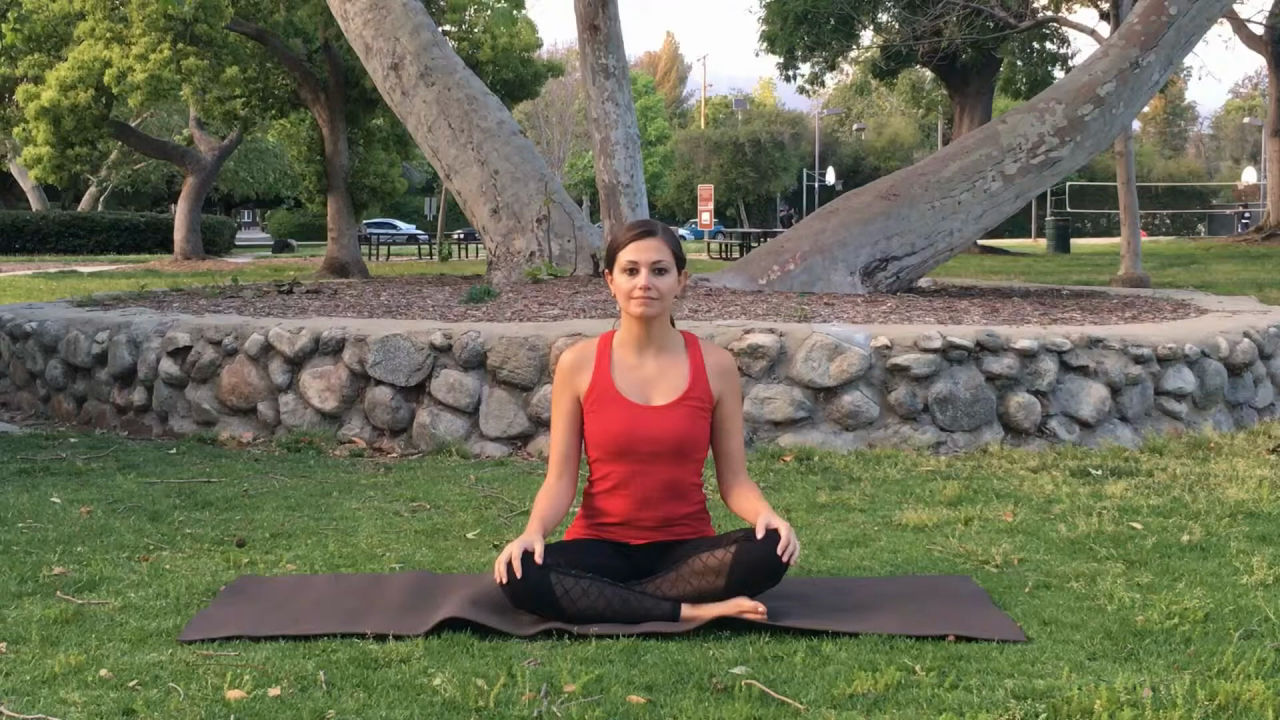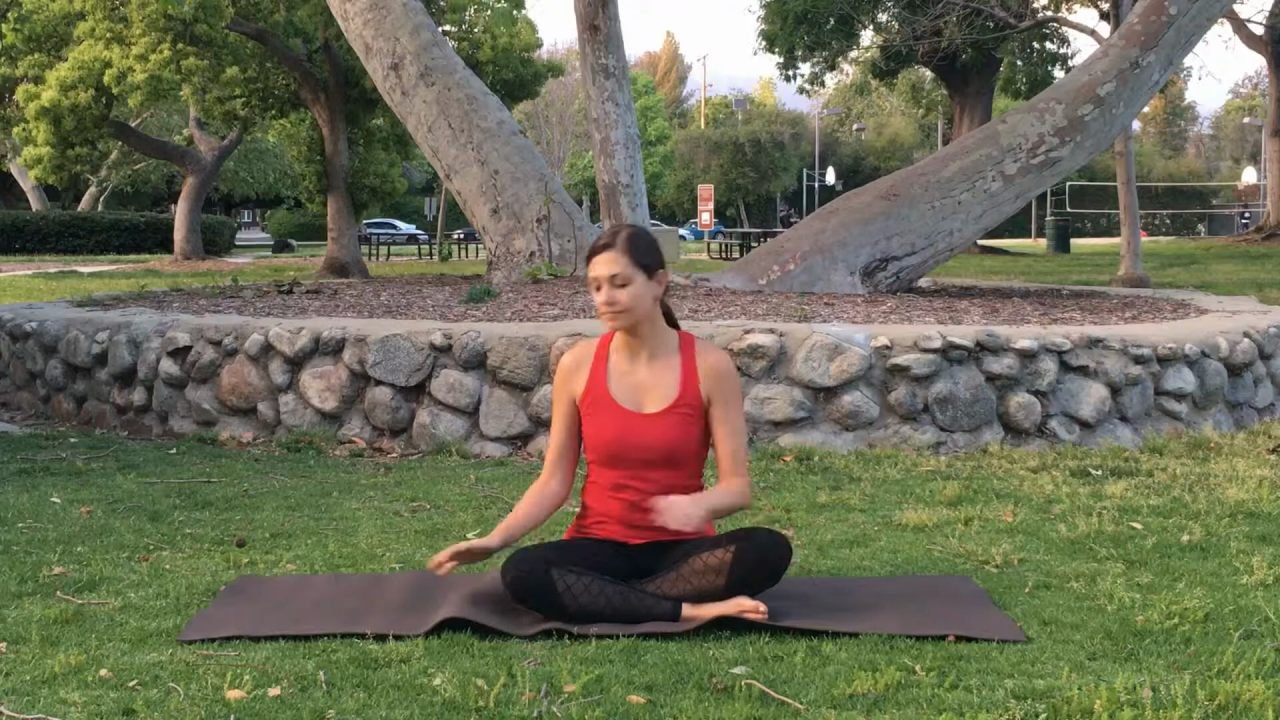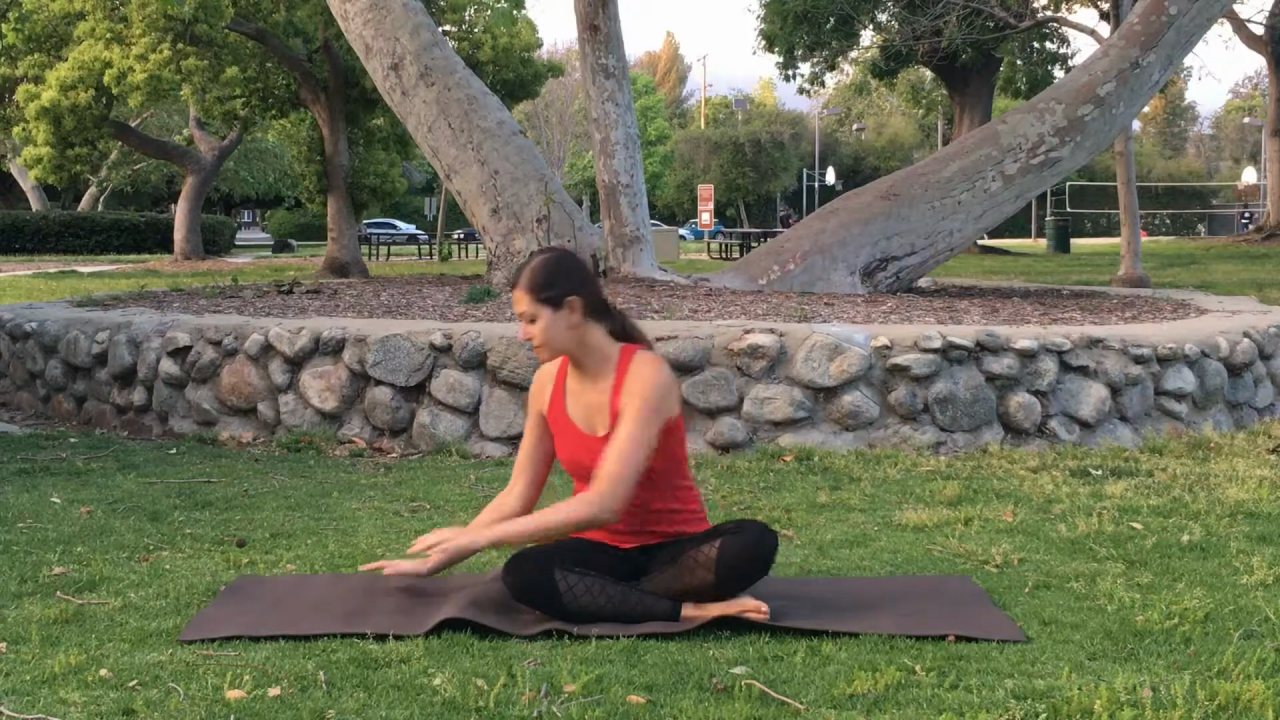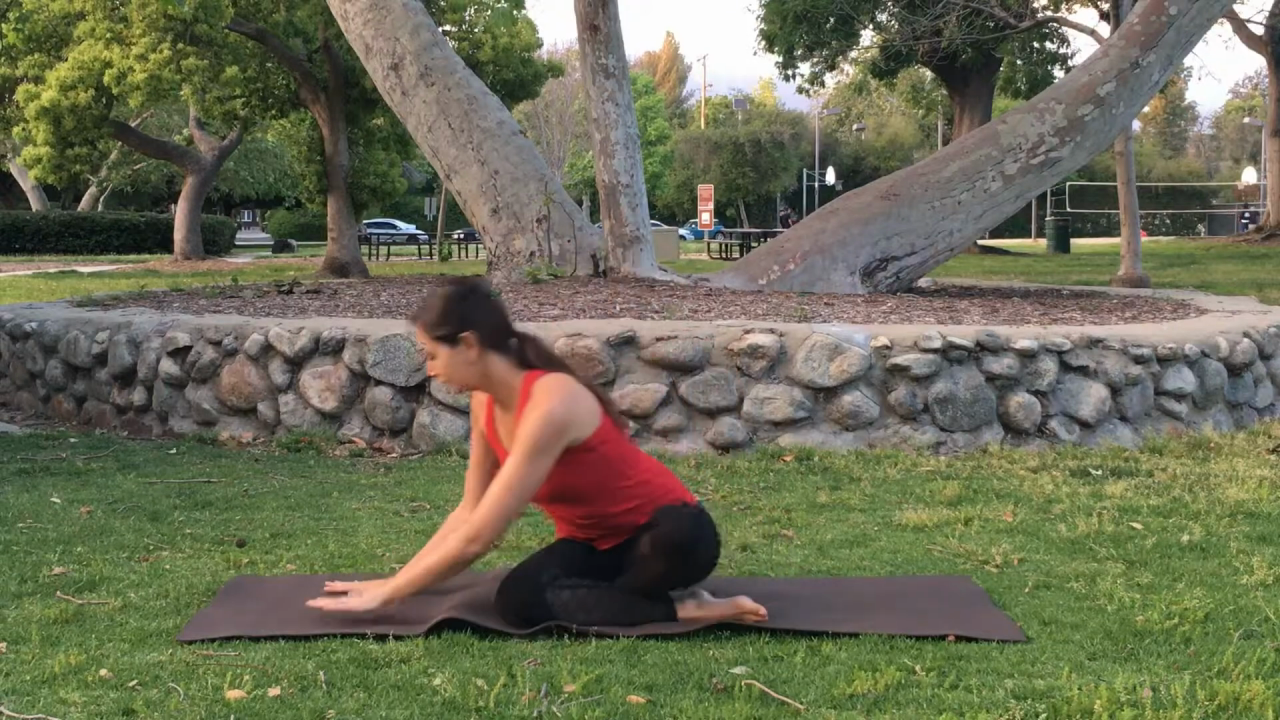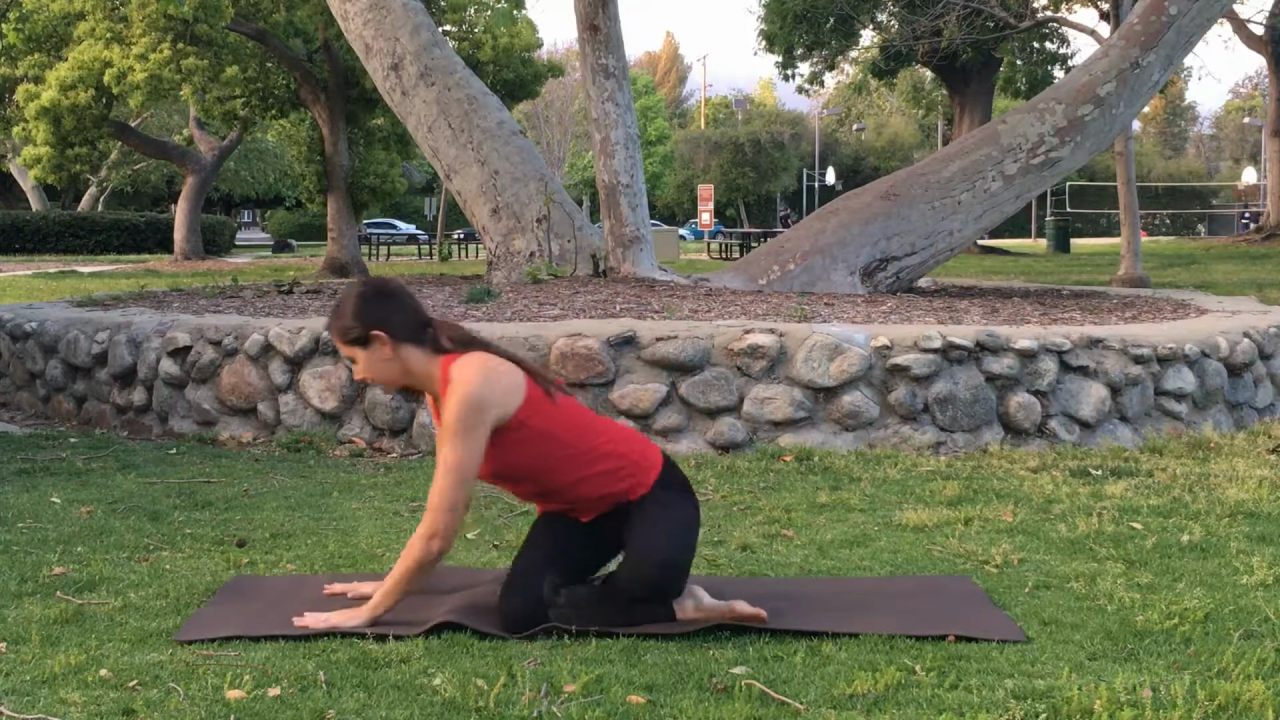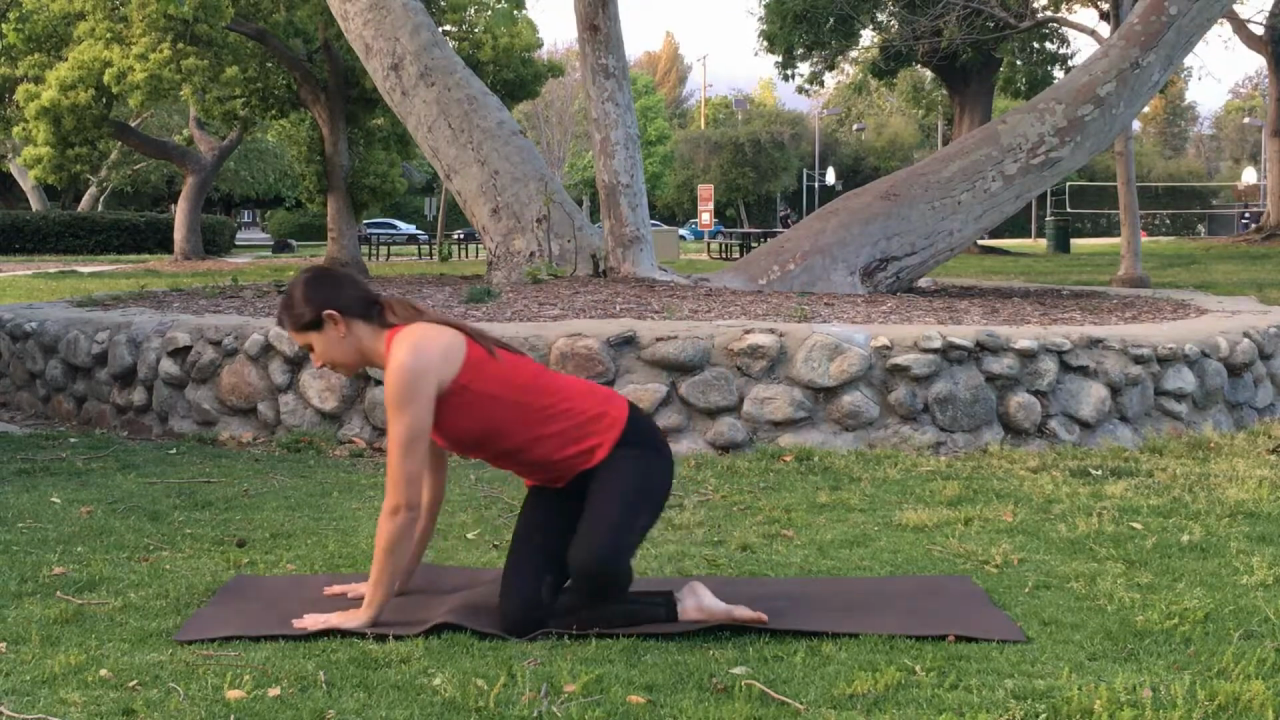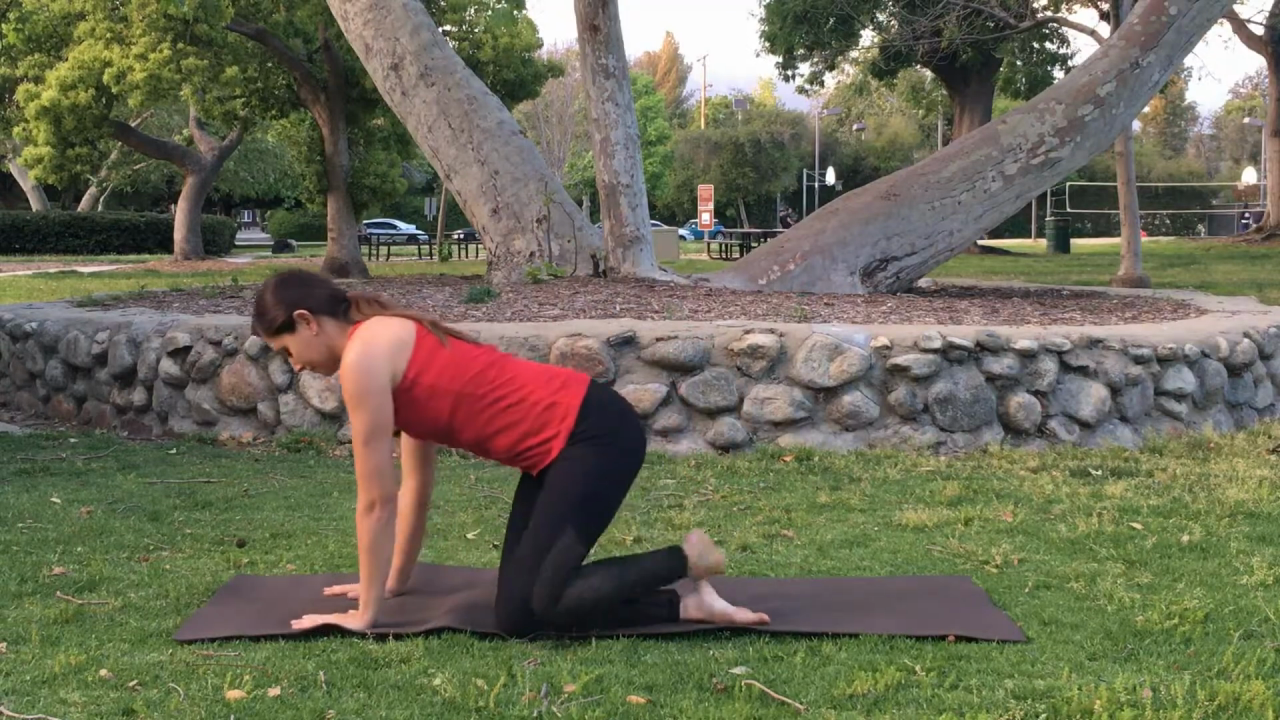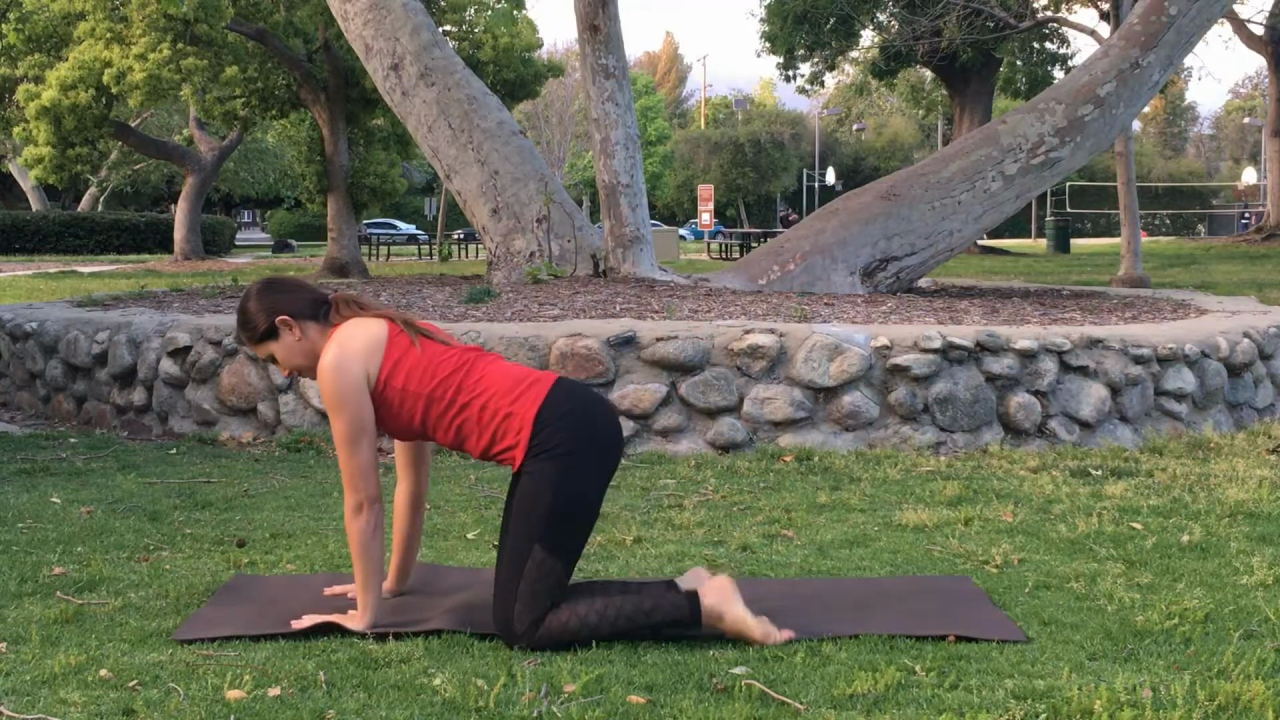
dt=0.3s
person 1, frame 1
left shoulder: (715, 365)
right shoulder: (578, 364)
left elbow: (733, 479)
right elbow: (560, 478)
left wrist: (766, 513)
right wrist: (533, 531)
left hip: (683, 546)
right hip: (601, 545)
left knee: (770, 551)
right knee: (522, 578)
left ankle: (601, 598)
right ankle: (688, 611)
person 1, frame 2
left shoulder: (710, 366)
right shoulder: (576, 365)
left elbow: (737, 484)
right elbow: (554, 480)
left wrist: (700, 504)
right wrist: (493, 540)
left hip: (680, 547)
right hip: (602, 546)
left knee: (769, 552)
right knee: (521, 573)
left ankle: (598, 598)
right ankle: (685, 611)
person 1, frame 3
left shoulder: (647, 376)
right shoulder: (547, 382)
left elbow: (603, 504)
right elbow: (518, 495)
left wrist: (484, 534)
right wrist: (435, 560)
left hip: (673, 546)
right hip: (597, 549)
left knee: (753, 544)
right knee: (522, 573)
left ankle: (598, 600)
right ankle: (688, 609)
person 1, frame 4
left shoulder: (552, 403)
right shoulder: (488, 401)
left elbow: (478, 538)
right elbow: (470, 510)
left wrist: (383, 595)
right wrist: (400, 579)
left hip: (662, 529)
right hip: (593, 539)
left knee: (680, 535)
right knee: (518, 599)
right ankle: (677, 609)
person 1, frame 5
left shoulder: (470, 385)
right shoulder: (442, 385)
left elbow: (438, 534)
right elbow: (445, 513)
left wrist: (370, 611)
right wrist: (392, 584)
left hip: (645, 492)
right hip: (576, 510)
left knee: (651, 577)
right knee: (519, 612)
right ankle: (676, 608)
person 1, frame 6
left shoulder: (411, 357)
right shoulder: (413, 351)
left elbow: (402, 505)
right elbow: (428, 491)
left wrist: (368, 611)
right wrist: (393, 579)
left hip: (624, 445)
right hip: (563, 469)
left knee: (593, 569)
right knee: (519, 619)
left ankle: (610, 573)
right ankle: (680, 607)
person 1, frame 7
left shoulder: (363, 354)
right shoulder: (392, 342)
left elbow: (375, 500)
right elbow: (415, 484)
left wrist: (366, 611)
right wrist: (393, 581)
left hip: (595, 431)
right hip: (558, 447)
left knee: (540, 604)
right knee: (516, 620)
left ankle: (685, 558)
right ankle: (685, 604)
person 1, frame 8
left shoulder: (339, 359)
right shoulder: (384, 340)
left elbow: (363, 501)
right elbow: (411, 482)
left wrist: (365, 612)
right wrist: (393, 581)
left hip: (563, 433)
right hip: (570, 419)
left knee: (525, 628)
right knee: (525, 604)
left ankle: (704, 605)
right ankle: (683, 592)
